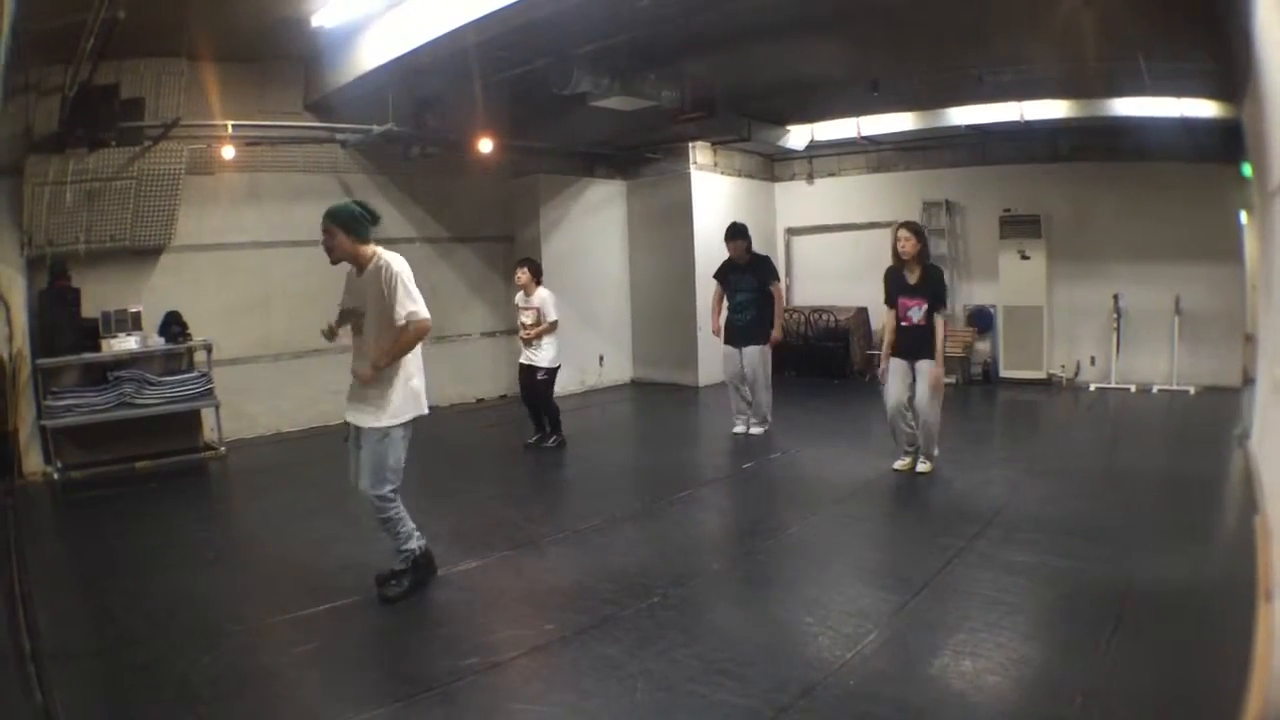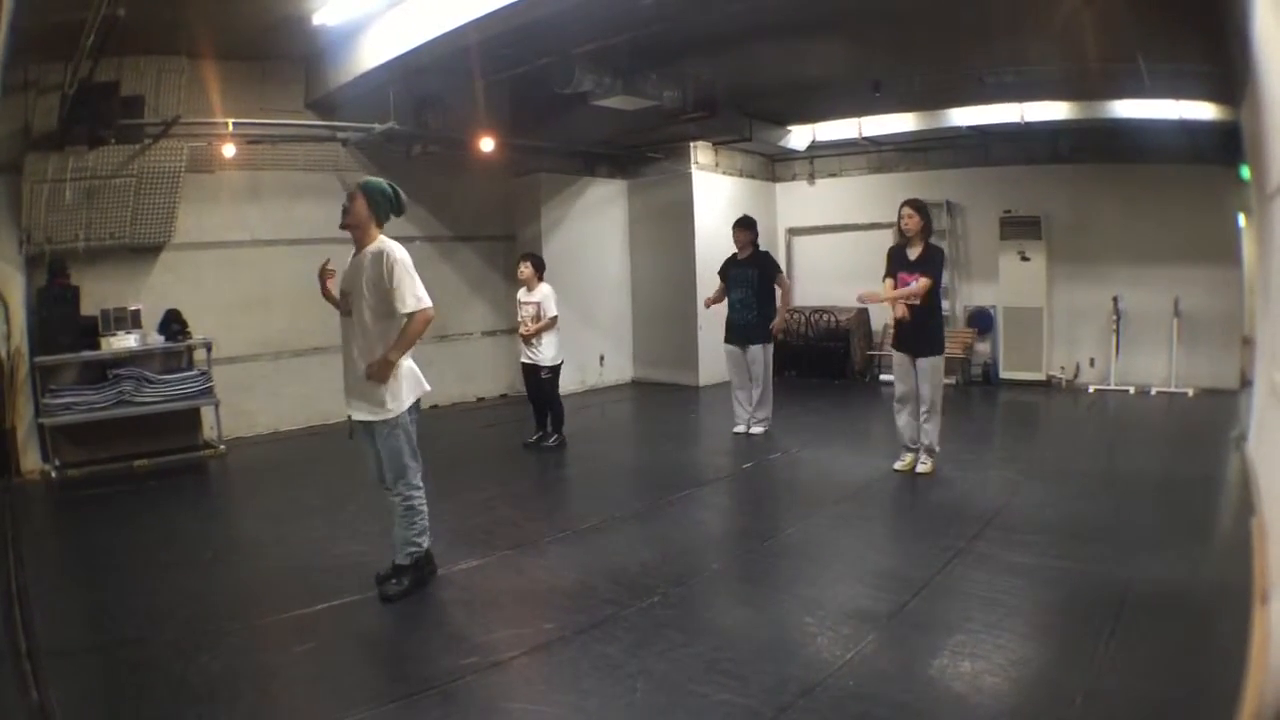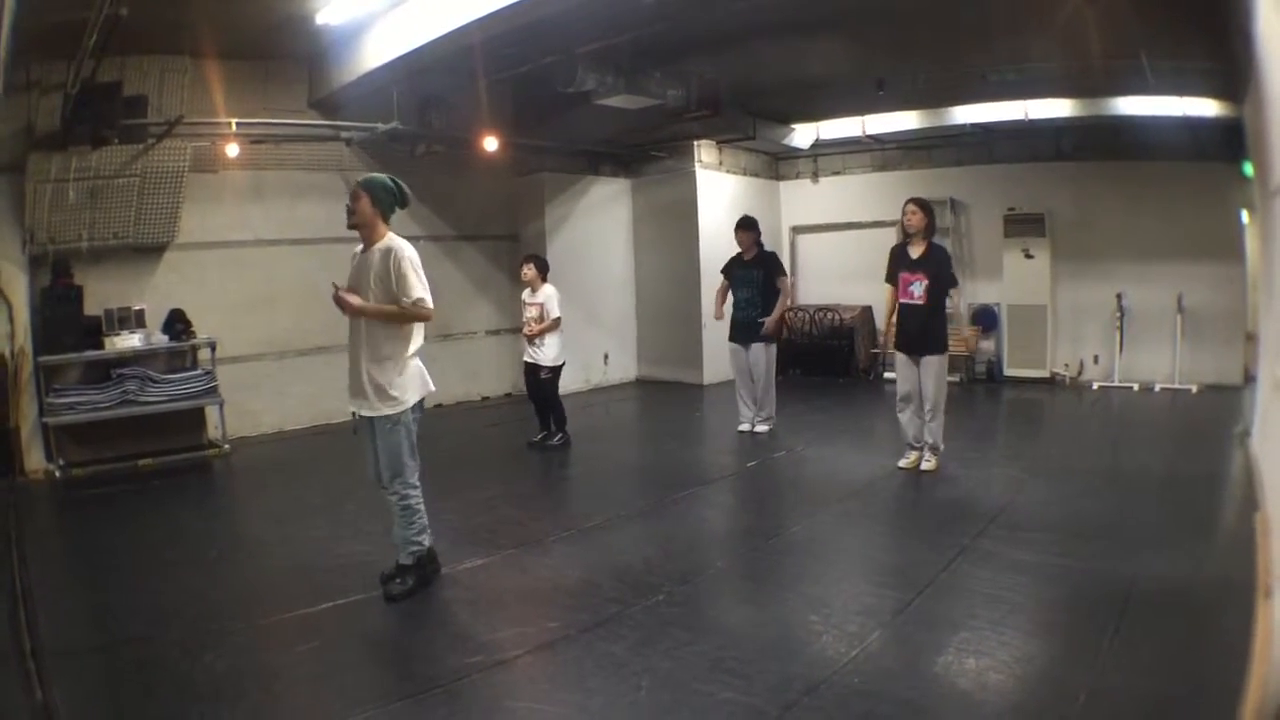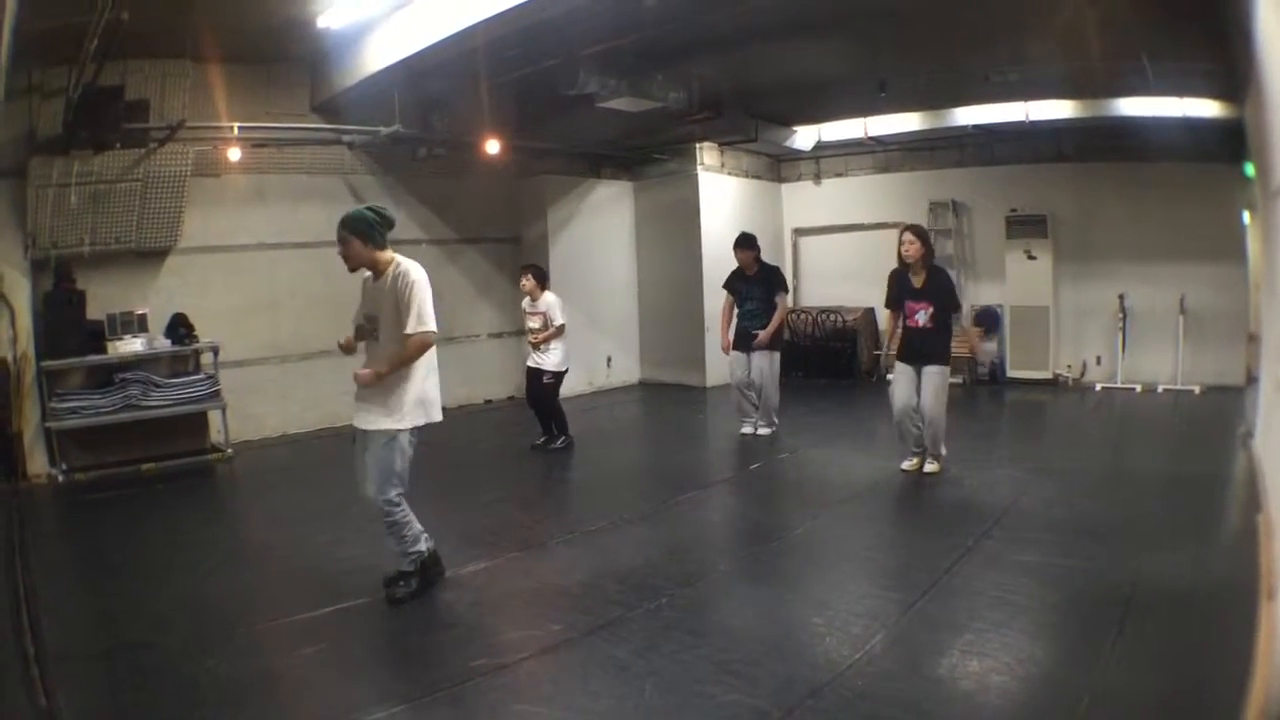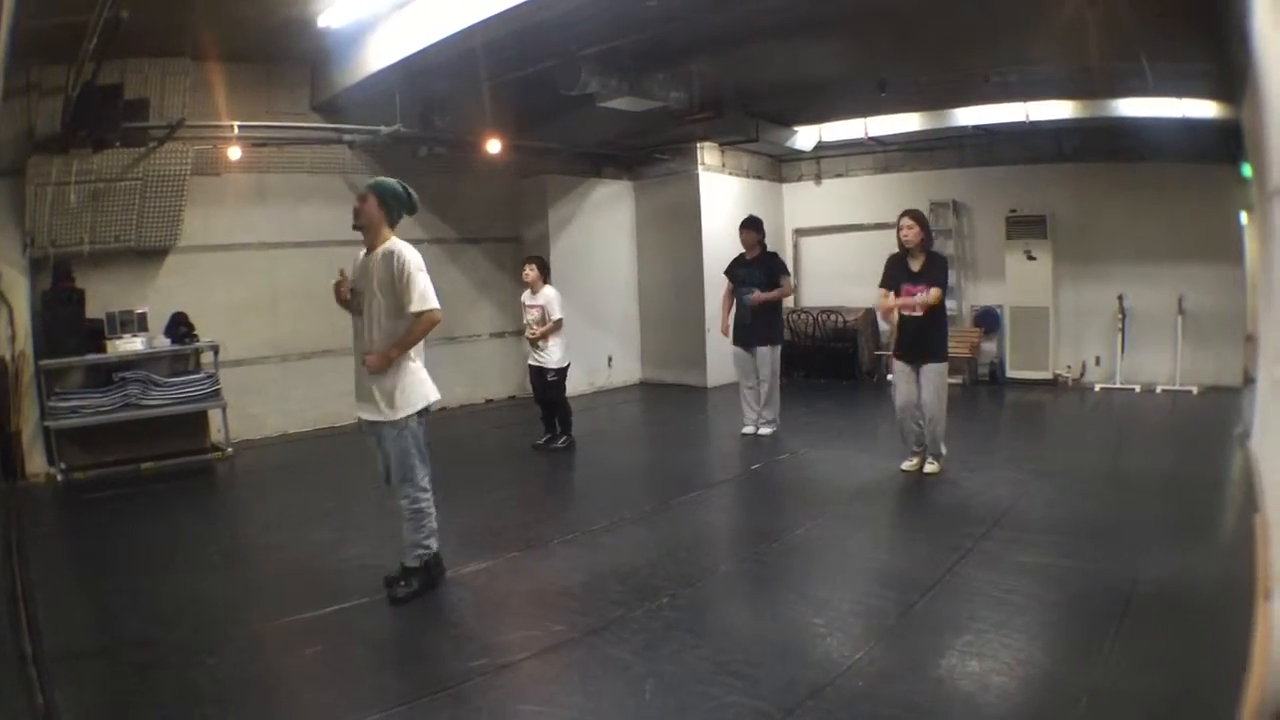
dt=0.4s
person 1, frame 1
left shoulder: (391, 267)
right shoulder: (353, 274)
left elbow: (420, 325)
left wrist: (378, 364)
right wrist: (336, 326)
left hip: (393, 399)
right hip: (364, 399)
left knee: (378, 488)
right knee: (366, 484)
left ankle: (415, 559)
right ankle: (409, 557)
person 1, frame 2
left shoulder: (390, 254)
right shoulder: (354, 259)
left elbow: (423, 312)
left wrist: (390, 360)
right wrist: (328, 295)
left hip: (391, 391)
right hip: (363, 392)
left knee: (404, 480)
right knee: (389, 480)
left ankle: (414, 560)
right ankle: (411, 557)
person 1, frame 3
left shoulder: (398, 251)
right shoulder: (359, 255)
left elbow: (423, 310)
left wrist: (364, 309)
right wrist: (346, 303)
left hip: (396, 385)
right hip: (367, 385)
left knee: (402, 480)
right knee: (388, 479)
left ankle: (416, 560)
right ankle: (415, 555)
person 1, frame 4
left shoulder: (409, 275)
right shoulder: (368, 281)
left elbow: (425, 337)
left wrist: (378, 372)
right wrist: (353, 341)
left hip: (402, 405)
right hip: (374, 403)
left knee: (384, 492)
right knee: (377, 489)
left ankle: (419, 563)
right ankle: (420, 556)
person 1, frame 5
left shoulder: (401, 255)
right shoulder: (362, 259)
left elbow: (431, 314)
left wrist: (390, 355)
right wrist: (345, 301)
left hip: (401, 391)
right hip: (374, 391)
left knee: (412, 483)
right knee: (397, 482)
left ankle: (422, 564)
right ankle: (420, 559)
person 2, frame 1
left shoulder: (934, 274)
right shoulder: (892, 275)
left elbow: (939, 319)
right elbow: (891, 316)
left wrist: (939, 362)
right wrist: (883, 358)
left hip: (928, 352)
right hip: (900, 351)
left knee: (925, 406)
right knee: (895, 403)
left ankle: (926, 454)
right ankle: (908, 450)
person 2, frame 2
left shoulder: (935, 254)
right shoulder: (895, 252)
left elbow: (921, 287)
right elbow: (890, 285)
left wrist: (882, 297)
right wrist: (896, 304)
left hip: (929, 336)
right hip: (902, 336)
left knee: (929, 398)
right knee: (903, 396)
left ankle: (927, 452)
right ankle: (910, 449)
person 2, frame 3
left shoulder: (938, 254)
right shoulder: (897, 252)
left elbow: (952, 294)
right wrist: (885, 328)
left hip: (931, 338)
right hip: (904, 337)
left knee: (932, 397)
right knee: (906, 396)
left ankle: (932, 450)
right ankle: (913, 448)
person 2, frame 4
left shoulder: (940, 277)
right shoulder: (896, 277)
left elbow: (958, 313)
left wrist: (974, 343)
right wrist: (887, 348)
left hip: (936, 355)
right hip: (907, 354)
left knee: (930, 409)
right knee: (901, 406)
left ankle: (934, 454)
right ankle: (915, 451)
person 2, frame 5
left shoulder: (938, 262)
right shoulder: (894, 262)
left elbow: (934, 298)
right elbow: (884, 296)
left wrist: (898, 302)
right wrist: (885, 308)
left hip: (933, 347)
right hip: (904, 346)
left knee: (931, 405)
right knee: (904, 404)
left ankle: (934, 454)
right ankle: (916, 451)
person 3, frame 1
left shoulder: (763, 264)
right shoulder: (726, 267)
left elbow: (777, 296)
right elbow: (718, 296)
left wrist: (777, 327)
right wrist: (715, 321)
left hip: (758, 333)
right hip: (733, 331)
left knee: (756, 377)
right knee: (733, 376)
left ankle: (760, 420)
right ankle: (741, 419)
person 3, frame 2
left shoulder: (764, 260)
right shoulder: (729, 263)
left elbow: (784, 287)
right elbow: (723, 290)
left wrist: (780, 315)
right wrist: (713, 299)
left hip: (759, 330)
right hip: (734, 330)
left knee: (760, 378)
right knee: (738, 378)
left ankle: (760, 421)
right ankle: (742, 420)
person 3, frame 3
left shoulder: (769, 260)
right shoulder: (734, 263)
left elbow: (784, 290)
right elbow: (723, 288)
left wrist: (775, 316)
right wrist: (719, 306)
left hip: (762, 328)
right hip: (738, 328)
left knee: (762, 376)
right knee: (742, 377)
left ankle: (764, 419)
right ankle: (746, 418)
person 3, frame 4
left shoulder: (772, 274)
right shoulder: (735, 277)
left elbow: (782, 306)
right elbow: (728, 306)
left wrist: (768, 332)
right wrist: (724, 336)
left hip: (766, 338)
right hip: (742, 337)
left knee: (763, 381)
right knee: (738, 380)
left ankle: (767, 421)
right ankle: (749, 420)
person 3, frame 5
left shoulder: (772, 260)
right shoulder: (736, 263)
left elbow: (788, 288)
right elbow: (729, 292)
left wrist: (764, 296)
right wrist: (724, 319)
left hip: (767, 330)
right hip: (742, 329)
left knee: (767, 377)
right knee: (746, 379)
left ankle: (768, 421)
right ankle: (750, 420)
person 4, frame 1
left shoulder: (544, 295)
right shoulder: (518, 298)
left elbow: (553, 324)
left wrist: (535, 333)
right wrist: (522, 333)
left hip: (546, 356)
right hip: (527, 356)
left knee: (543, 396)
right knee: (528, 396)
left ankle: (556, 434)
right ankle: (540, 431)
person 4, frame 2
left shoulder: (546, 291)
right shoulder: (521, 293)
left elbow: (552, 319)
left wrist: (533, 329)
right wrist: (522, 329)
left hip: (547, 354)
right hip: (528, 354)
left knee: (550, 395)
right knee: (534, 395)
left ankle: (557, 434)
right ankle: (541, 431)
person 4, frame 3
left shoulder: (549, 292)
right shoulder: (525, 294)
left elbow: (556, 321)
left wrist: (536, 330)
right wrist: (525, 329)
left hip: (549, 354)
right hip: (531, 354)
left knee: (550, 395)
right knee: (535, 394)
left ankle: (561, 432)
right ankle: (545, 430)
person 4, frame 4
left shoulder: (550, 300)
right shoulder: (525, 303)
left elbow: (560, 327)
left wrist: (542, 337)
right wrist: (530, 337)
left hip: (553, 358)
right hip: (535, 358)
left knee: (548, 398)
right knee: (533, 398)
left ankle: (564, 435)
right ankle: (548, 433)
person 4, frame 5
left shoulder: (550, 293)
right shoulder: (525, 296)
left elbow: (558, 322)
left wrist: (539, 333)
right wrist: (528, 332)
left hip: (553, 356)
right hip: (536, 356)
left knee: (556, 397)
right knee: (541, 397)
left ankle: (566, 435)
right ankle: (550, 433)
